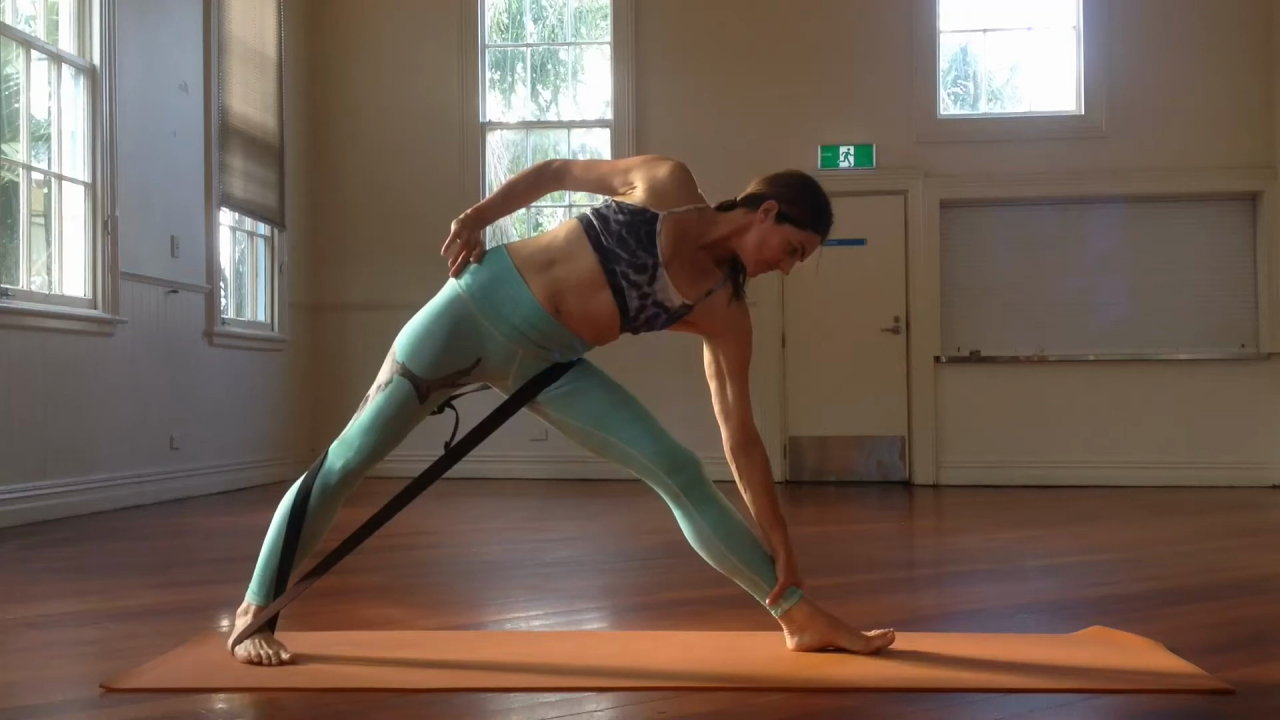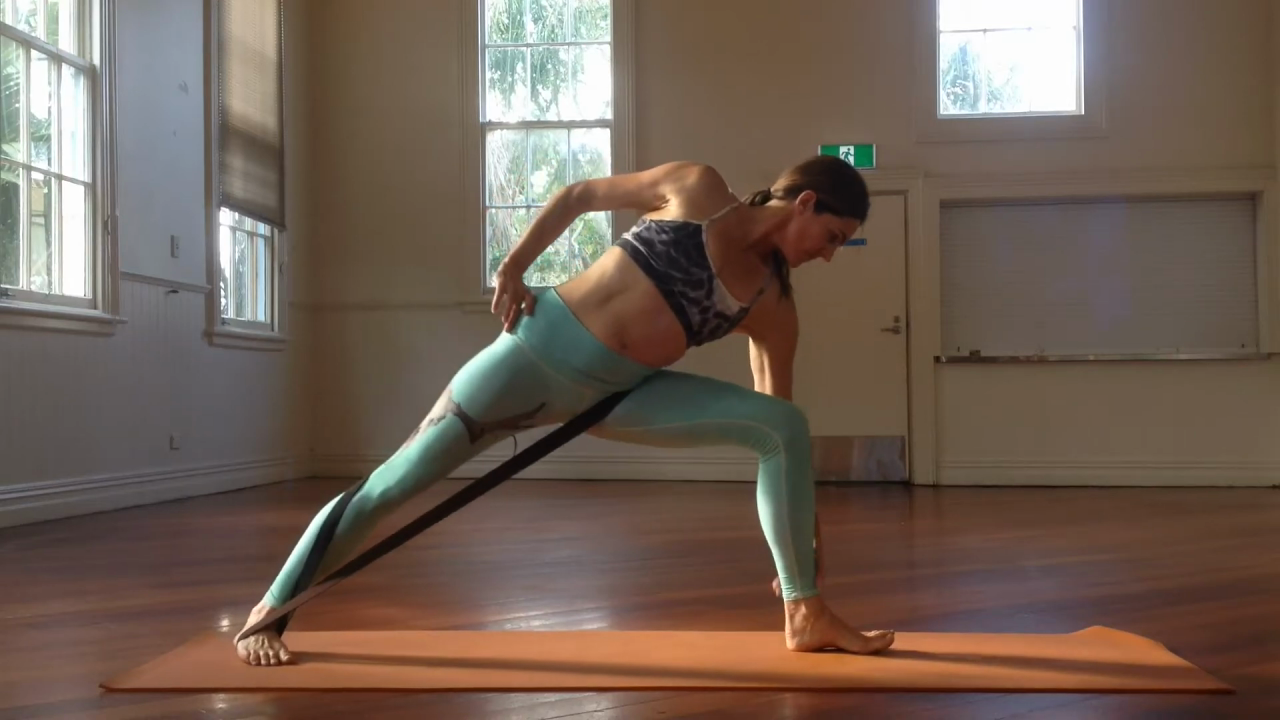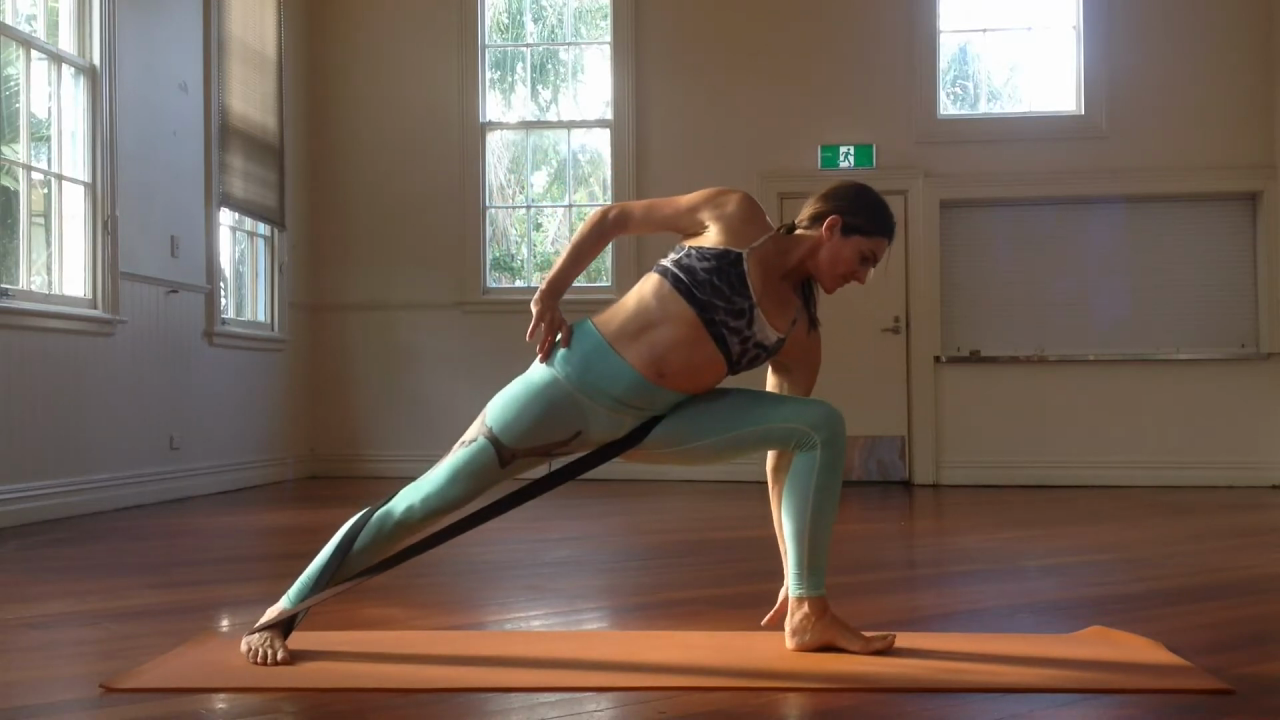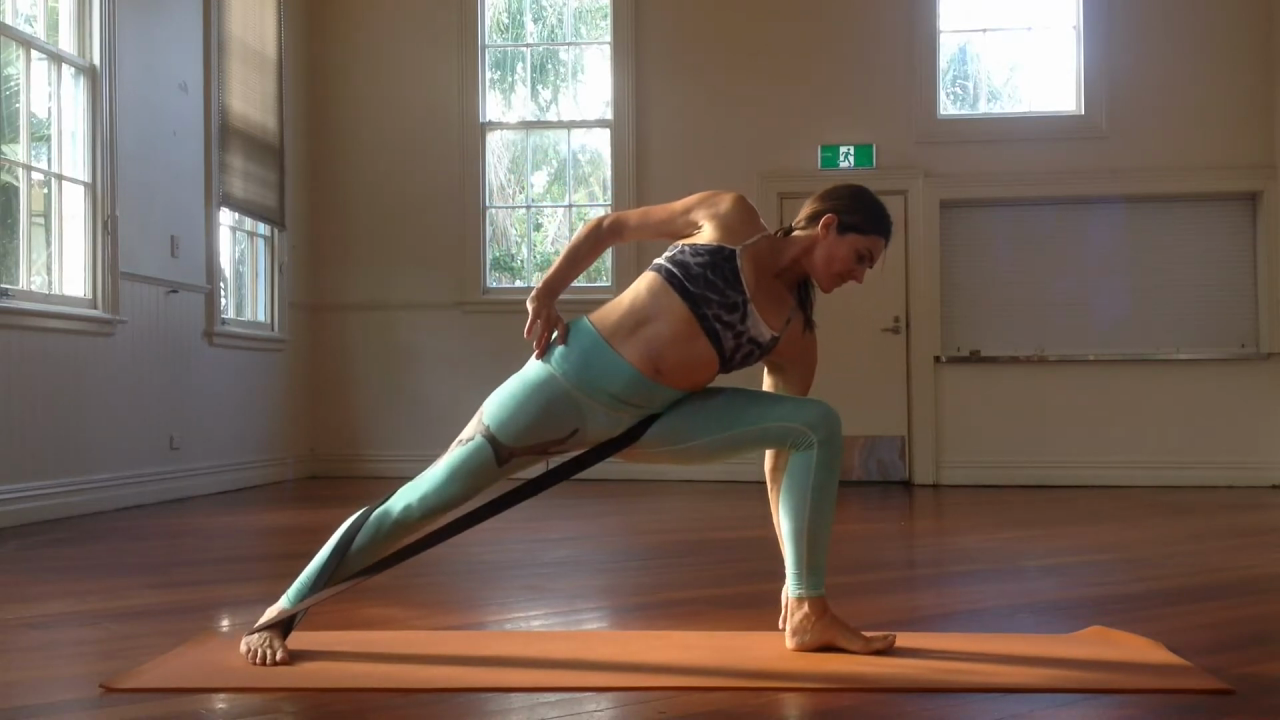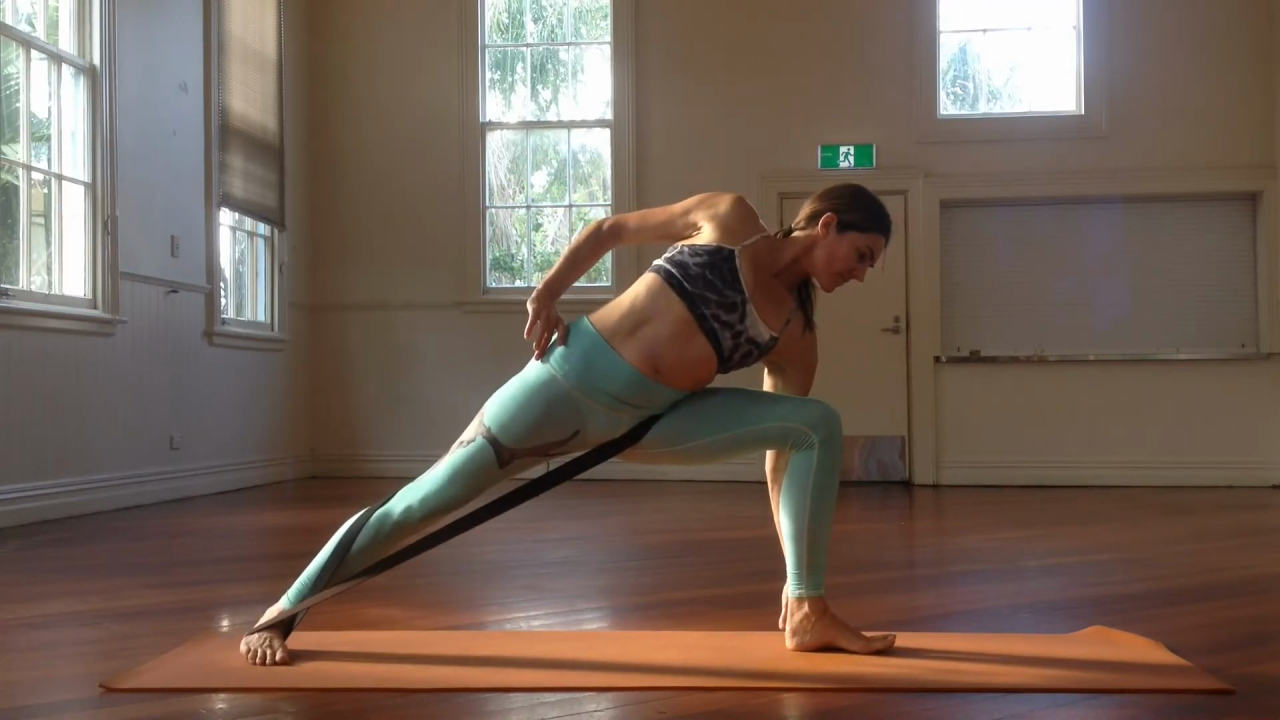
dt=1s
person 1, frame 1
left shoulder: (724, 312)
right shoulder: (666, 183)
left elbow: (740, 437)
right elbow: (556, 171)
left wrist: (780, 544)
right wrist: (476, 216)
left hip: (546, 361)
right hip: (475, 305)
left knee: (677, 471)
right knee: (348, 459)
left ankle: (799, 616)
right ankle: (254, 610)
person 1, frame 2
left shoulder: (773, 307)
right shoulder: (697, 188)
left elbow: (773, 417)
right elbow: (579, 194)
left wrist: (806, 525)
right wrist: (513, 267)
left hip: (613, 394)
right hip: (536, 347)
left knee: (787, 424)
right knee: (390, 487)
left ankle: (806, 614)
right ankle: (268, 613)
person 1, frame 3
left shoulder: (800, 337)
right shoulder: (734, 215)
left elbow: (784, 450)
right elbow: (613, 217)
left wrist: (792, 569)
right wrist: (549, 293)
left hip: (648, 423)
right hip: (573, 377)
left knee: (822, 425)
right knee: (421, 503)
left ankle: (809, 613)
right ankle: (282, 612)
person 1, frame 4
left shoulder: (795, 338)
right shoulder: (729, 215)
left elbow: (780, 454)
right elbow: (609, 226)
left wrist: (793, 570)
right wrist: (545, 292)
left hip: (644, 421)
right hip: (568, 374)
left knee: (817, 424)
right knee: (421, 501)
left ankle: (808, 611)
right ankle: (281, 611)
person 1, frame 5
left shoulder: (796, 337)
right shoulder: (729, 216)
left elbow: (783, 453)
right elbow: (609, 230)
left wrist: (795, 569)
right wrist: (545, 294)
left hip: (644, 422)
right hip: (569, 374)
left knee: (818, 425)
right knee: (423, 503)
left ankle: (809, 611)
right ankle: (282, 611)
